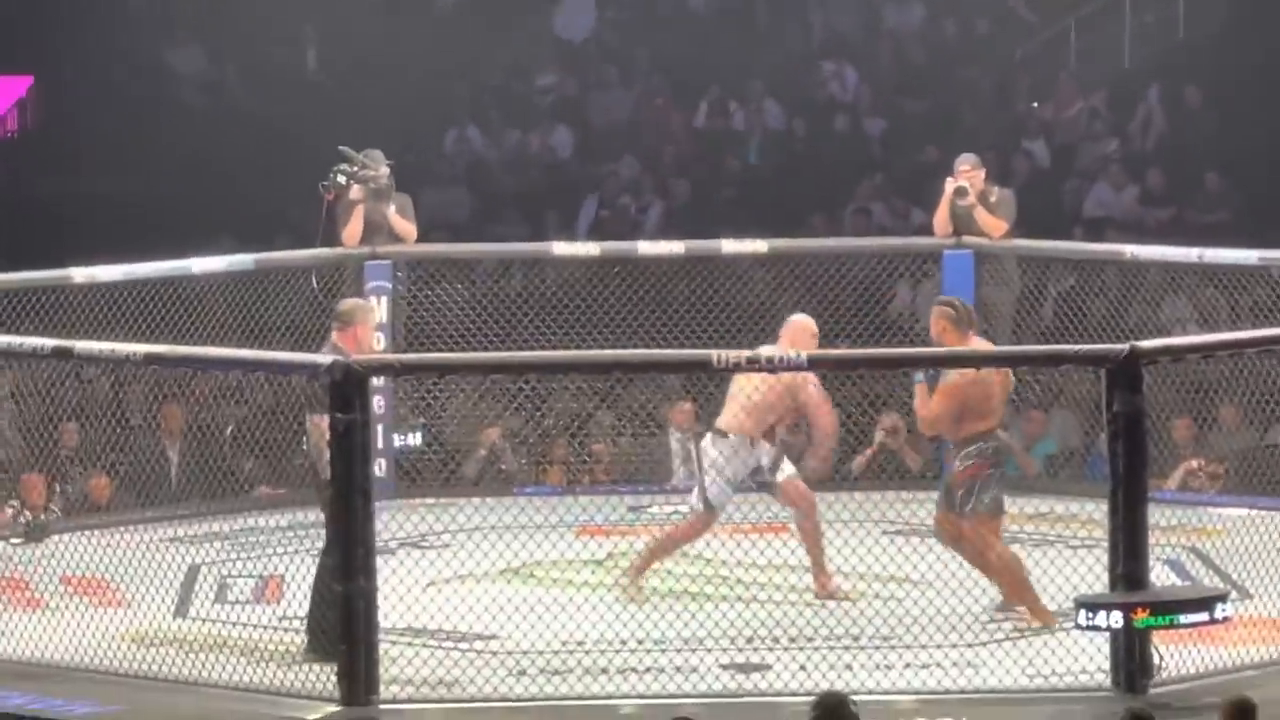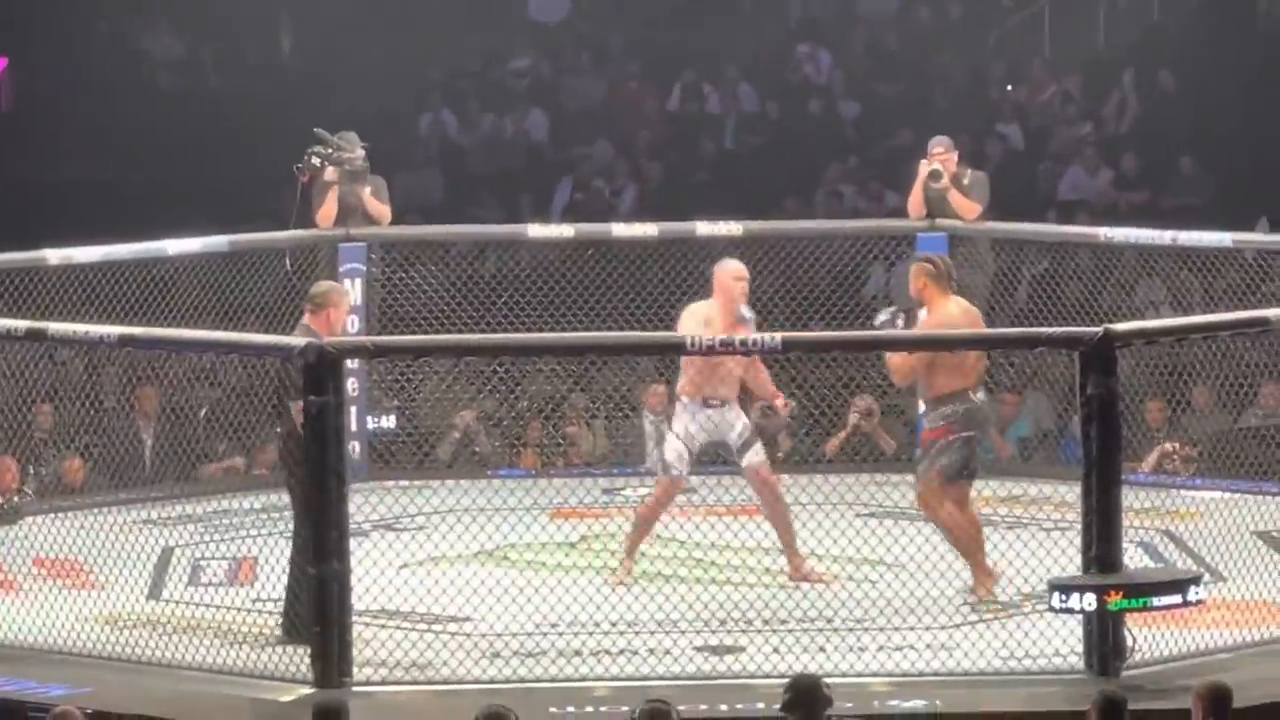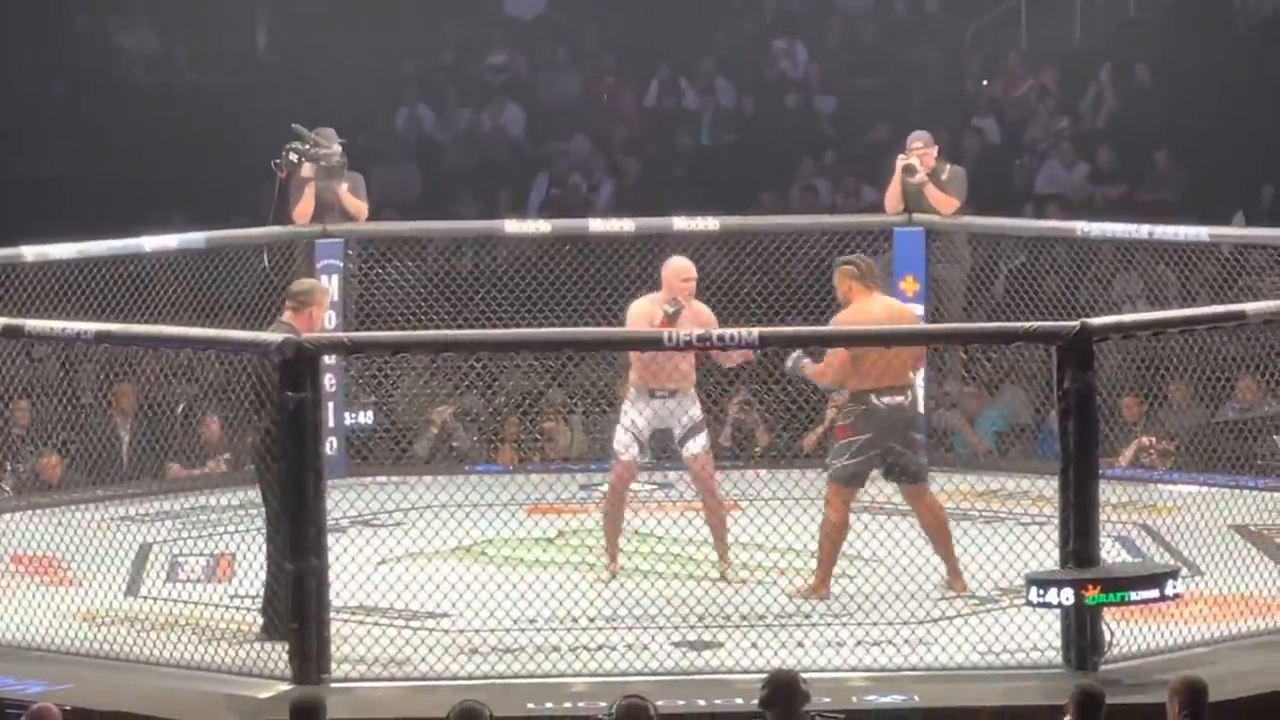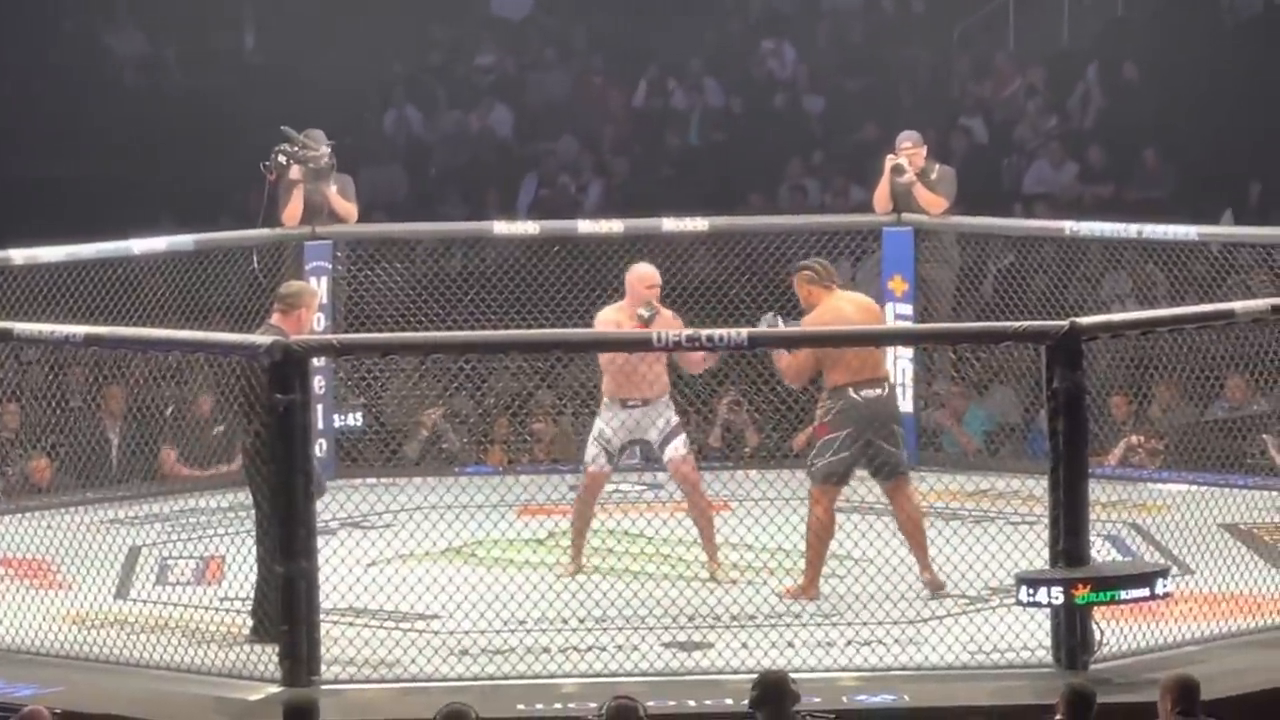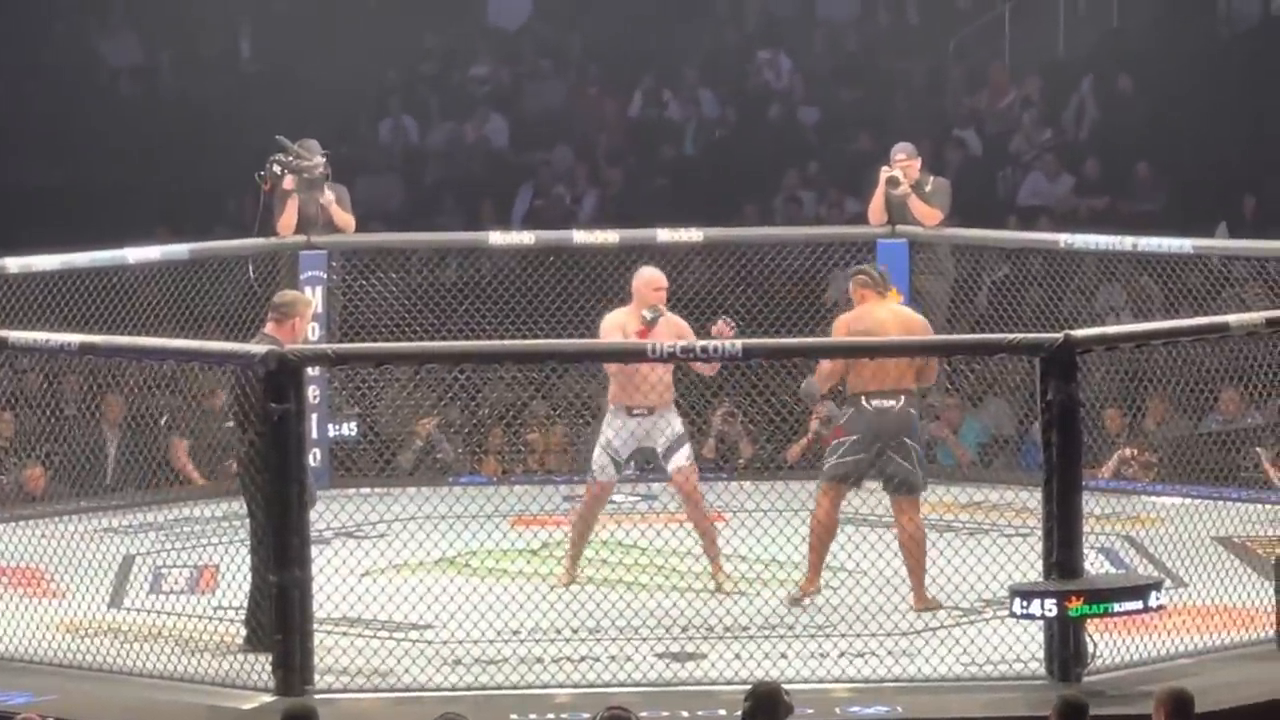
dt=0.4s
person 1, frame 1
left shoulder: (343, 363)
right elbow: (318, 424)
right wrist: (330, 475)
left knee: (339, 551)
left ankle: (322, 636)
right ankle: (326, 640)
person 1, frame 2
left shoulder: (307, 344)
right elbow: (302, 409)
left hip: (306, 454)
right hip: (307, 455)
left knee: (311, 535)
right knee: (314, 537)
left ankle: (300, 616)
right ankle: (299, 624)
person 1, frame 3
left shoulder: (273, 338)
left hip: (270, 449)
right hip: (283, 453)
left knee: (282, 534)
right knee: (290, 536)
left ankle: (280, 614)
right ankle: (279, 621)
person 1, frame 4
left shoulder: (260, 341)
left hip: (260, 452)
right hip: (275, 457)
left knee: (272, 537)
right knee: (280, 540)
left ankle: (270, 617)
right ankle: (268, 624)
person 1, frame 5
left shoulder: (254, 351)
left hip: (255, 462)
right hip: (269, 467)
left knee: (267, 547)
right knee: (274, 549)
left ankle: (264, 626)
right ankle: (262, 633)
person 2, frame 1
left shoulder: (960, 375)
right shoulder: (983, 347)
left elbow: (928, 426)
right elbow: (1006, 386)
left wrist: (921, 382)
left hip: (977, 454)
right hip: (972, 450)
left knee: (984, 539)
right knee: (947, 528)
left ankle: (1039, 612)
right ankle: (1012, 592)
person 2, frame 2
left shoulder: (935, 321)
right shoulder: (969, 311)
left elbow: (901, 374)
left wrist: (888, 333)
left hip: (952, 414)
right hip: (971, 408)
left knee: (932, 498)
right knee: (958, 499)
left ankle: (984, 571)
right ankle: (980, 581)
person 2, frame 3
left shoulder: (846, 320)
right shoulder: (907, 313)
left elbow: (831, 378)
right elbow: (920, 363)
left wrist: (801, 365)
left hip: (866, 412)
right hip: (904, 407)
left knee: (837, 499)
right knee: (920, 496)
left ankle: (821, 583)
right ankle: (955, 574)
person 2, frame 4
left shoulder: (816, 320)
right shoulder: (870, 306)
left elbow: (794, 376)
left hip: (845, 407)
right hip: (883, 400)
left knee: (822, 497)
right knee: (900, 491)
left ankle: (810, 583)
right ankle: (926, 572)
person 2, frame 5
left shoulder: (850, 321)
right shoulder: (919, 323)
left elbow: (830, 372)
right elbow: (928, 377)
left wrist: (812, 387)
left hip: (862, 414)
right hip: (903, 414)
left knee: (828, 497)
right knee: (907, 509)
left ankle: (811, 581)
right ankle: (919, 593)
person 3, frame 1
left shoulder: (765, 356)
right shoulder: (798, 372)
right elbow: (826, 421)
right wrist: (820, 458)
left hip: (751, 445)
right hip: (726, 448)
left knee: (805, 501)
right knee: (697, 526)
left ankle: (822, 580)
right ankle: (635, 572)
person 3, frame 2
left shoulder: (744, 320)
right shoulder: (697, 313)
left elbow: (752, 368)
right elbow: (697, 356)
left wrist: (776, 398)
right wrist: (730, 330)
left hip: (730, 411)
right hip: (691, 412)
left knee: (768, 486)
right knee: (665, 493)
left ankle: (796, 564)
right ankle: (628, 559)
person 3, frame 3
left shoulder: (701, 313)
right shoulder: (641, 309)
left elbow: (726, 357)
right elbow: (639, 359)
left wrist: (743, 350)
right wrist: (665, 325)
left hip: (682, 401)
right hip: (642, 400)
left knee: (705, 479)
right knee: (619, 480)
left ankle: (724, 559)
right ankle: (612, 559)
person 3, frame 4
left shoulder: (668, 318)
right shoulder: (608, 318)
left elbow: (690, 364)
right elbow: (610, 365)
left wrist: (708, 355)
right wrist: (637, 331)
left hip: (658, 409)
right hip: (616, 411)
left knee: (690, 480)
right knee: (590, 487)
left ankle: (712, 559)
right ankle: (575, 556)
person 3, frame 5
left shoulder: (675, 324)
right shoulder: (614, 321)
left elbow: (707, 367)
right elbow: (614, 368)
left wrist: (720, 342)
right wrist: (642, 333)
left hip: (663, 417)
right hip: (622, 418)
left knee: (691, 491)
right knee: (595, 496)
left ankle: (717, 568)
right ankle: (572, 564)
